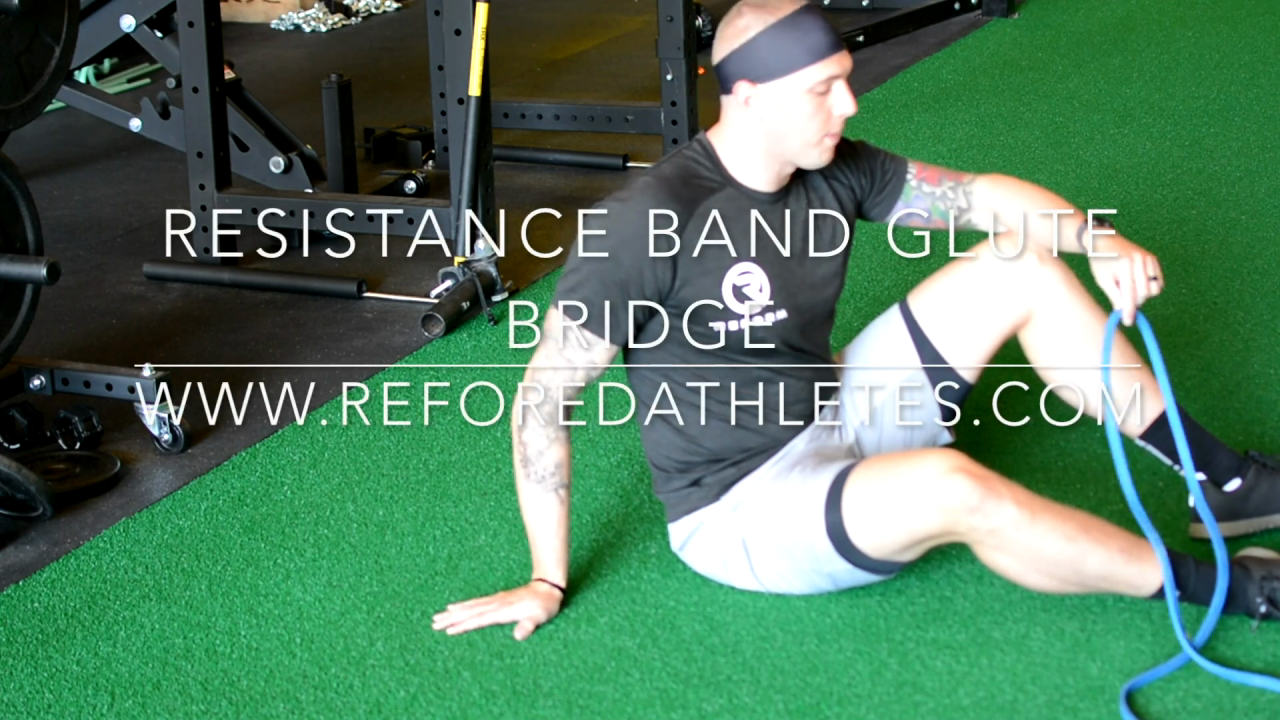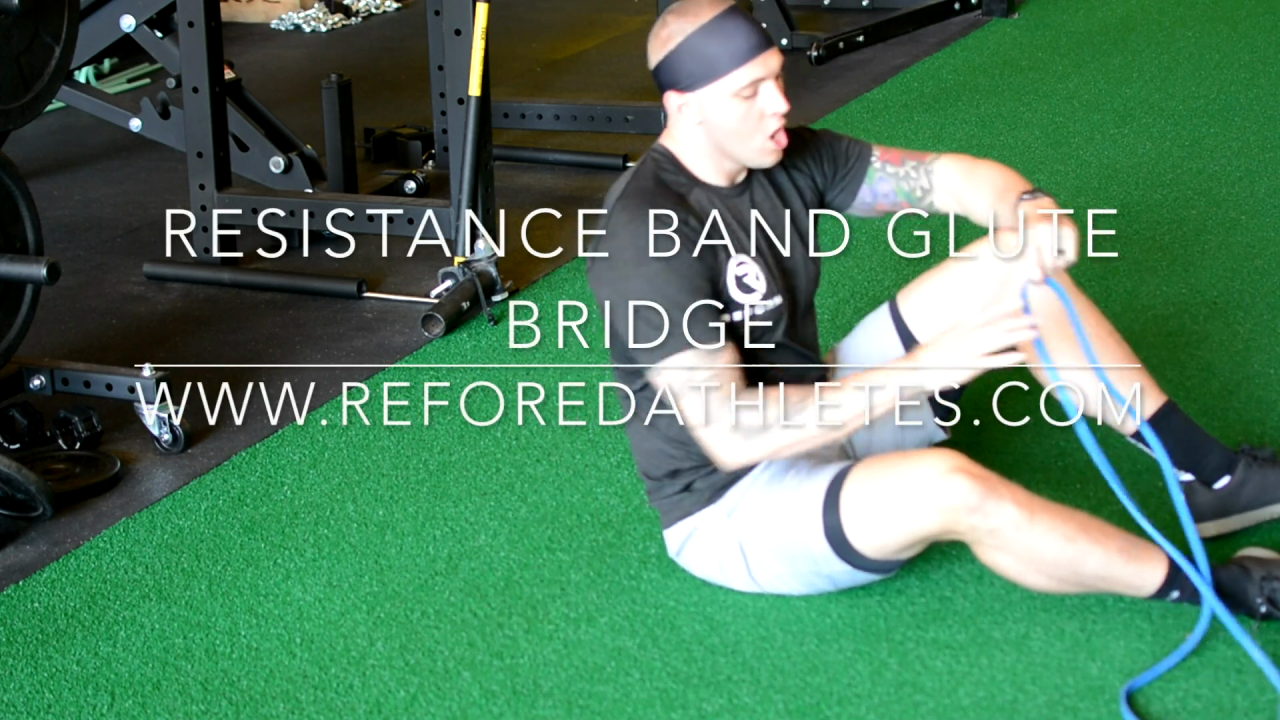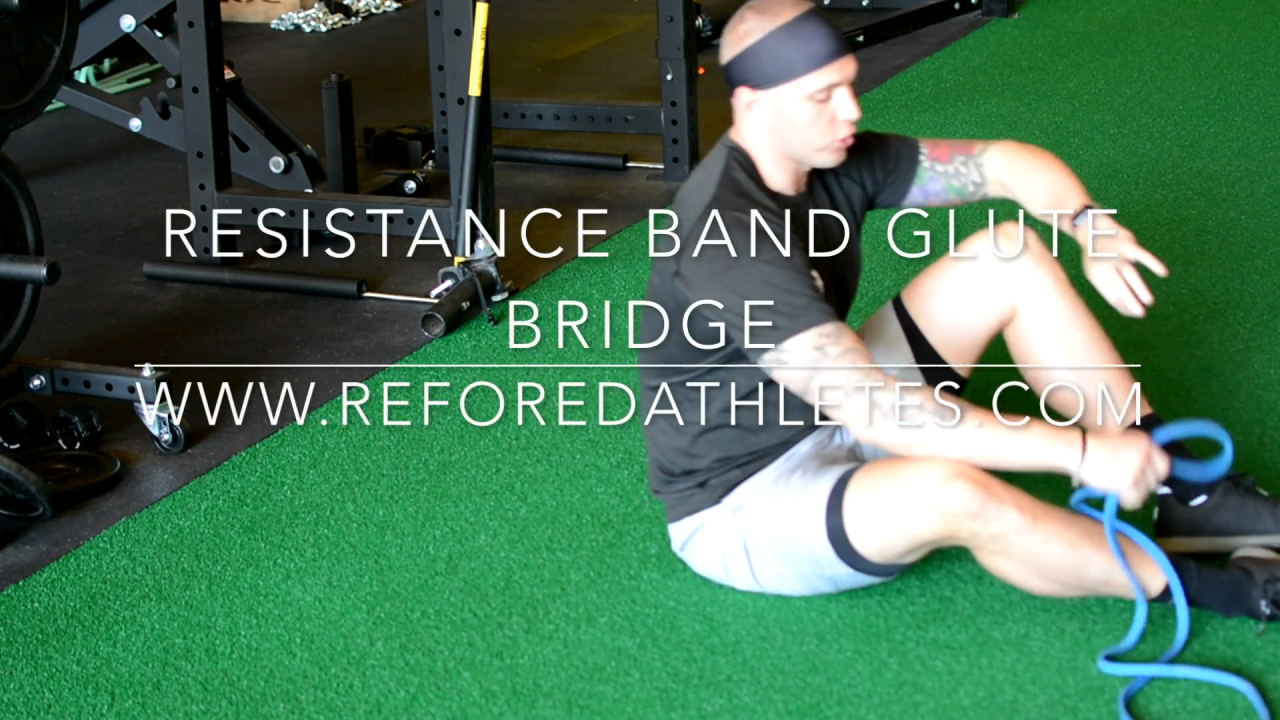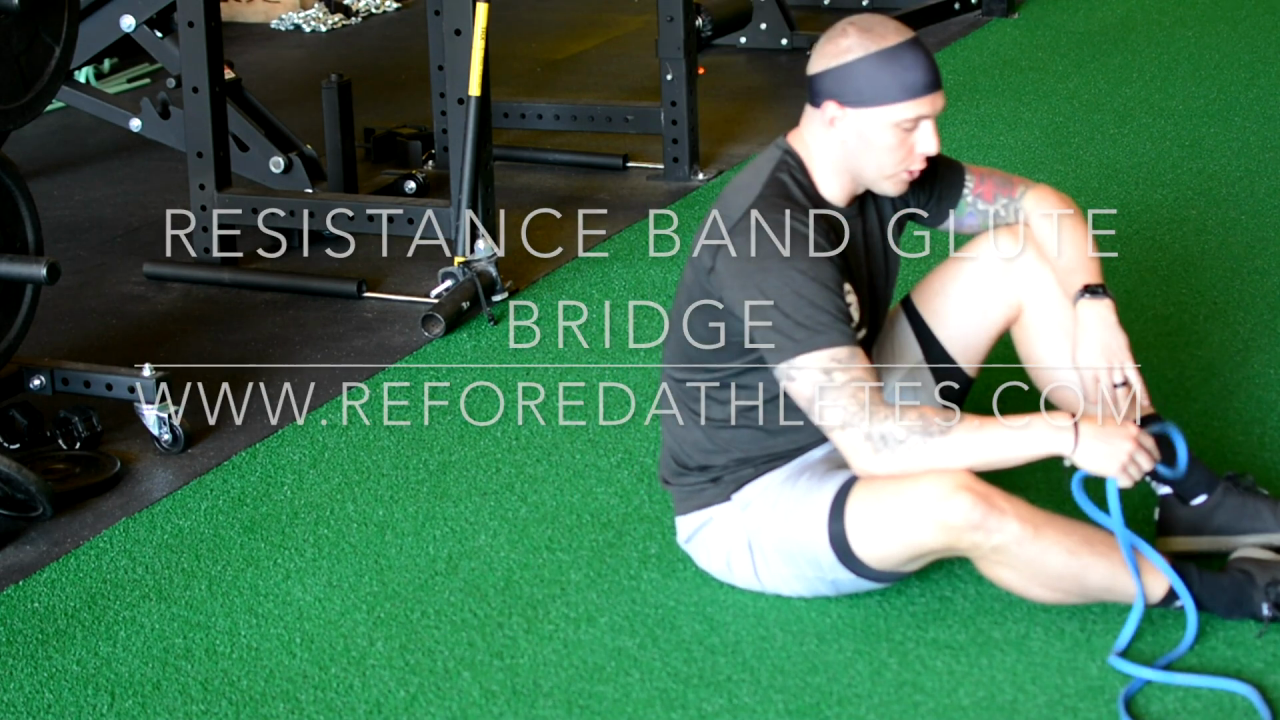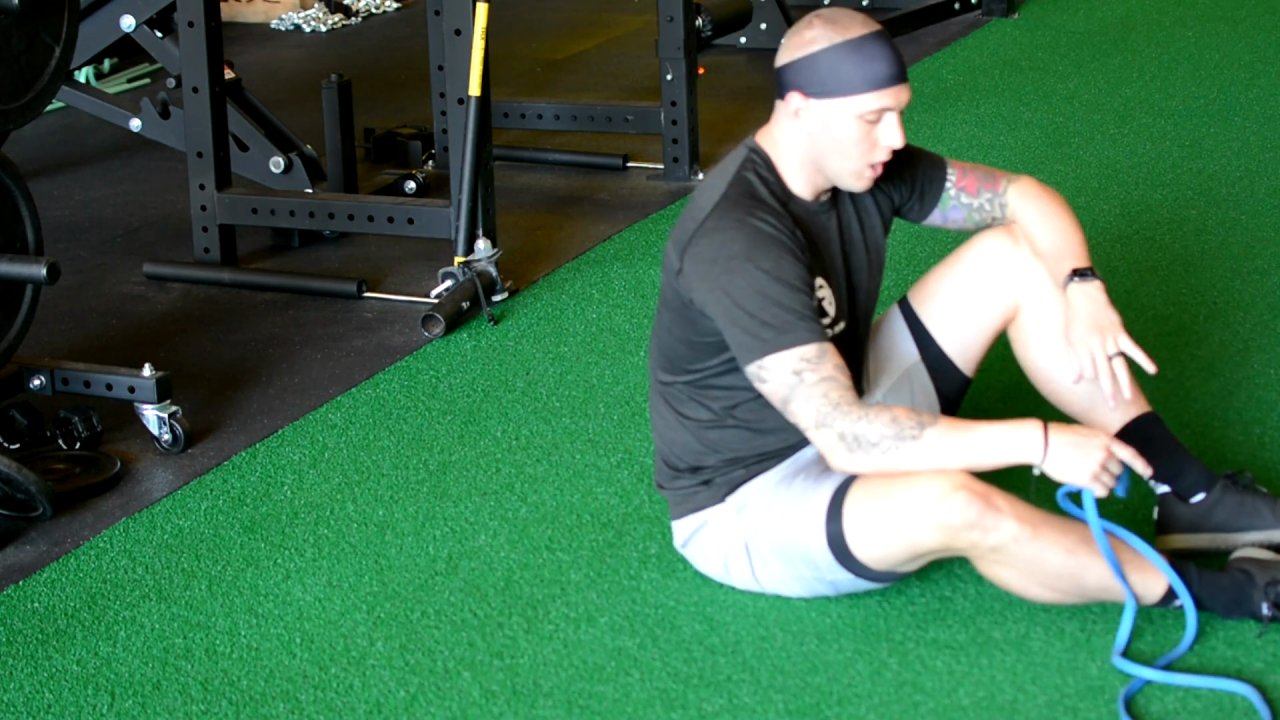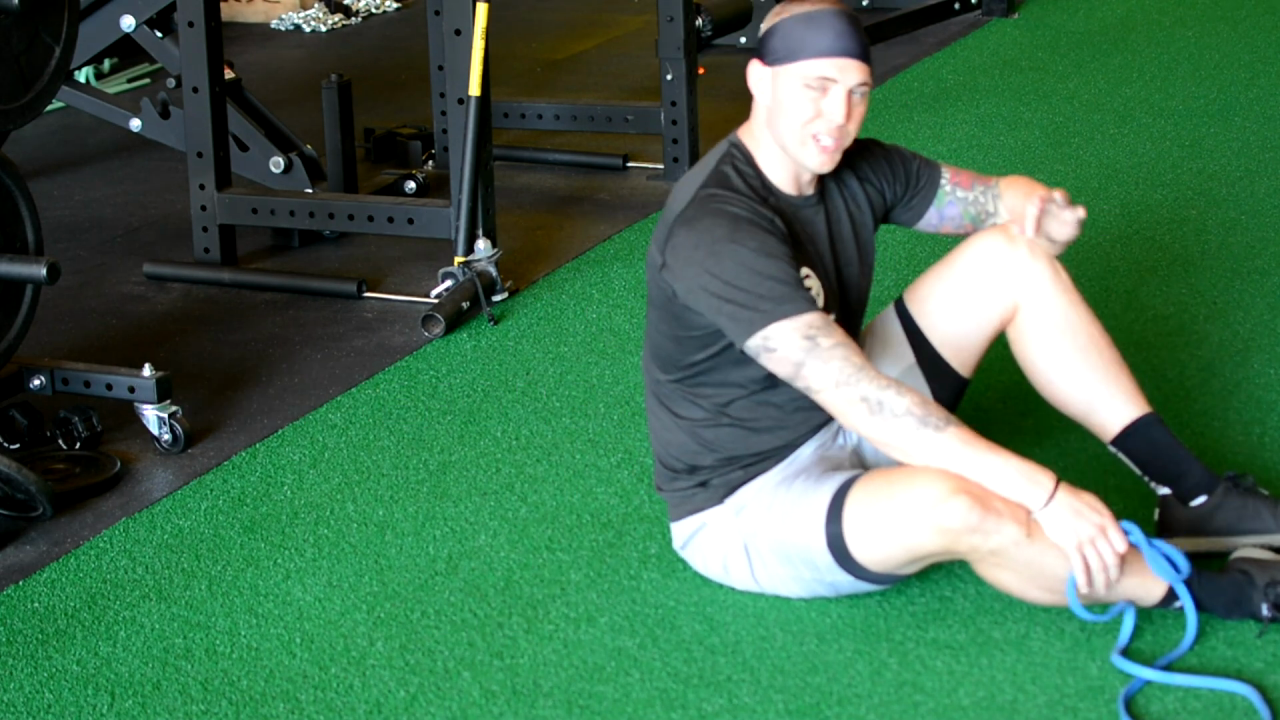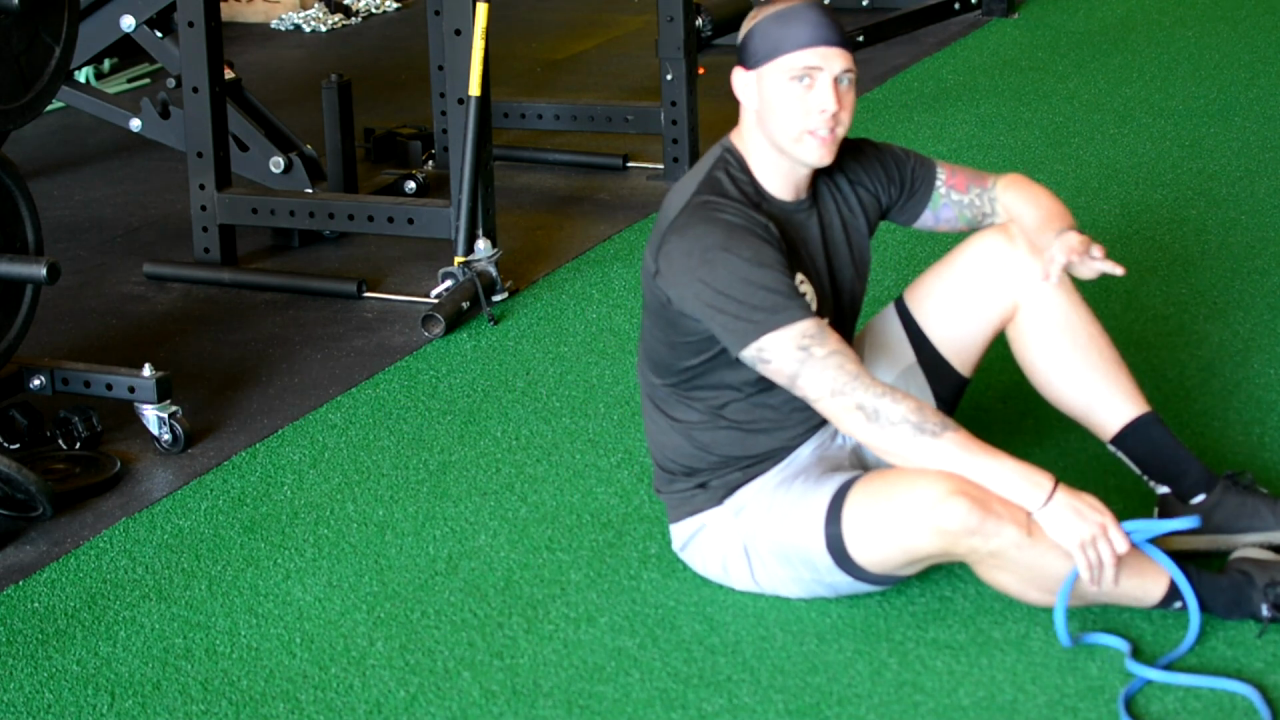
dt=0.4s
person 1, frame 1
left shoulder: (829, 164)
right shoulder: (654, 220)
left elbow: (980, 194)
right elbow: (542, 395)
left wrist: (1100, 240)
right wrist: (551, 574)
left hip: (833, 415)
right hip: (741, 508)
left knee: (1023, 265)
right knee: (948, 484)
right ankle: (1203, 584)
person 1, frame 2
left shoulder: (786, 156)
right shoulder: (648, 233)
left elbow: (952, 174)
right elbow: (730, 437)
left wrist: (1031, 207)
right wrist: (913, 372)
left hip: (817, 425)
right hip: (732, 512)
left knee: (1012, 267)
right knee: (950, 486)
left ankle: (1211, 479)
right ankle: (1206, 586)
person 1, frame 3
left shoulder: (836, 156)
right shoulder: (731, 236)
left elbow: (1009, 160)
right elbow: (877, 416)
left wrist: (1088, 222)
right wrist: (1080, 448)
left hip: (831, 420)
right hip: (741, 510)
left knee: (1012, 257)
right knee: (955, 490)
left ankle: (1187, 495)
right ankle: (1198, 586)
person 1, frame 4
left shoulder: (882, 162)
right shoulder: (768, 242)
left elbow: (1042, 206)
right elbow: (873, 443)
left wrist: (1092, 307)
right wrist: (1067, 433)
left hip: (842, 418)
right hip: (749, 507)
left knee: (1020, 254)
right knee: (958, 503)
left ankle: (1190, 497)
right ankle: (1204, 591)
person 1, frame 5
left shoulder: (861, 162)
right shoulder: (737, 241)
left elbow: (1023, 196)
right elbow: (846, 439)
left wrist: (1084, 291)
right wrist: (1042, 444)
left hip: (836, 416)
right hip: (745, 508)
left knee: (1014, 253)
right knee: (955, 503)
left ankle: (1189, 496)
right ankle: (1203, 590)
person 1, frame 6
left shoulder: (853, 167)
right shoulder: (715, 230)
left elbow: (1008, 195)
right elbow: (858, 397)
left wrist: (1045, 221)
right wrist: (1046, 496)
left hip: (839, 422)
right hip: (744, 509)
left knee: (1007, 256)
right knee: (953, 506)
left ankle: (1191, 497)
right ankle: (1201, 591)
person 1, frame 7
left shoulder: (848, 167)
right shoulder: (710, 236)
left elbow: (1011, 194)
right elbow: (856, 406)
left wrist: (1063, 239)
right wrist: (1045, 496)
left hip: (838, 419)
right hip: (743, 510)
left knee: (1013, 252)
right knee: (954, 508)
left ankle: (1193, 496)
right ankle: (1202, 591)
